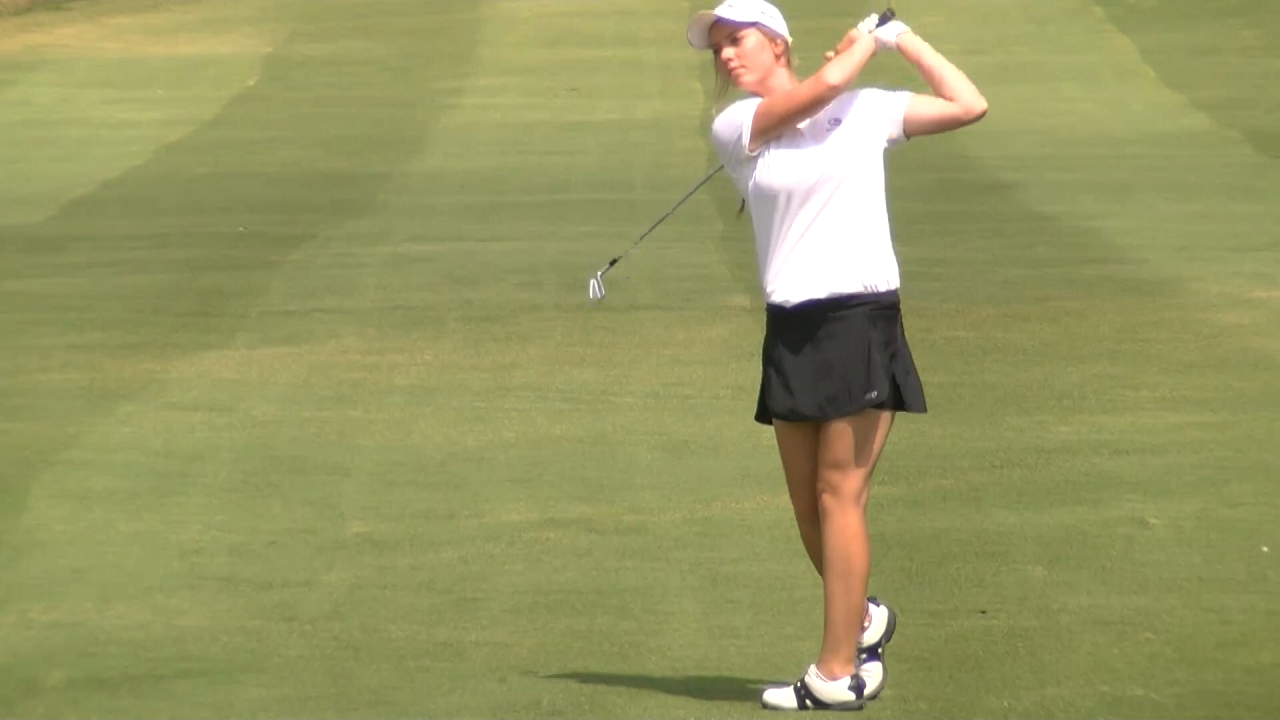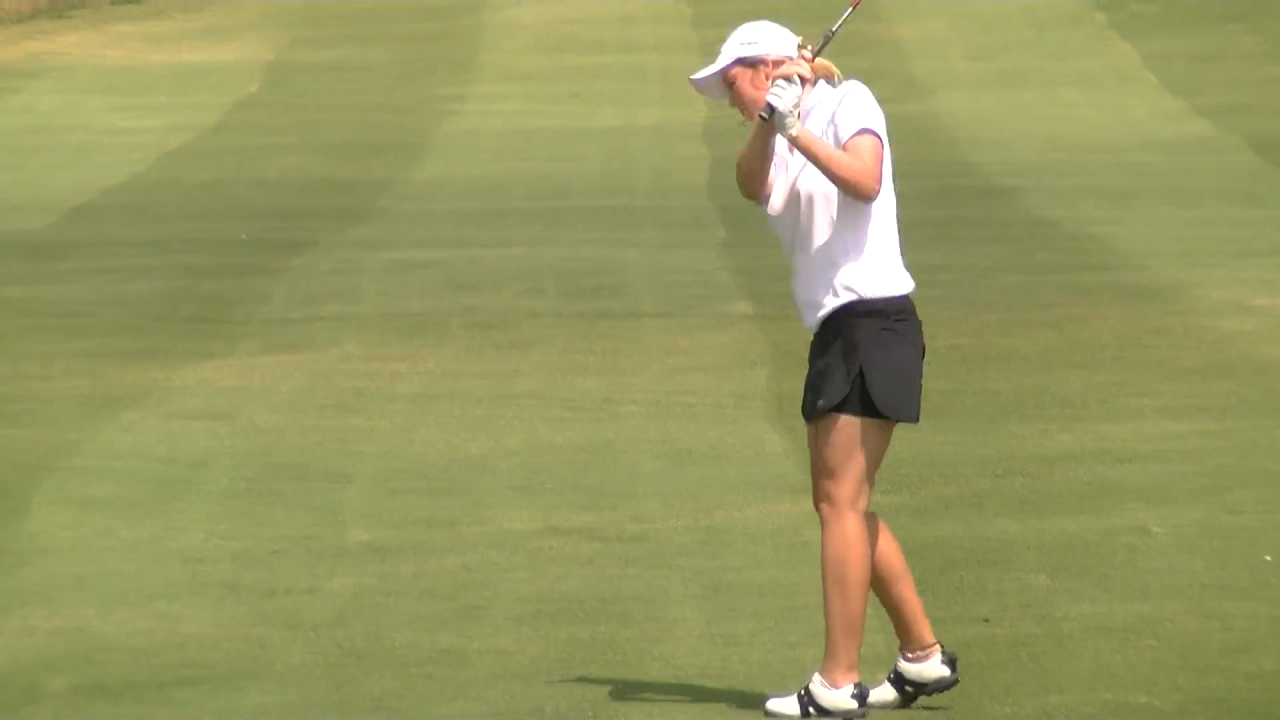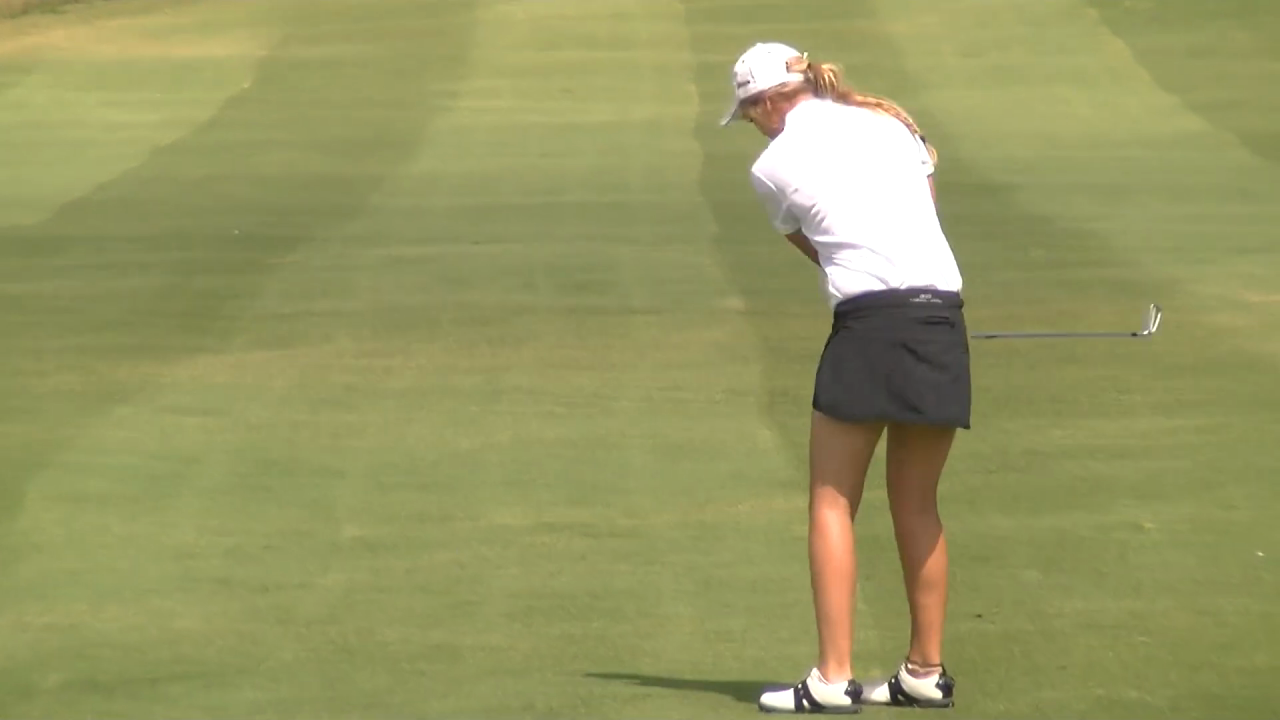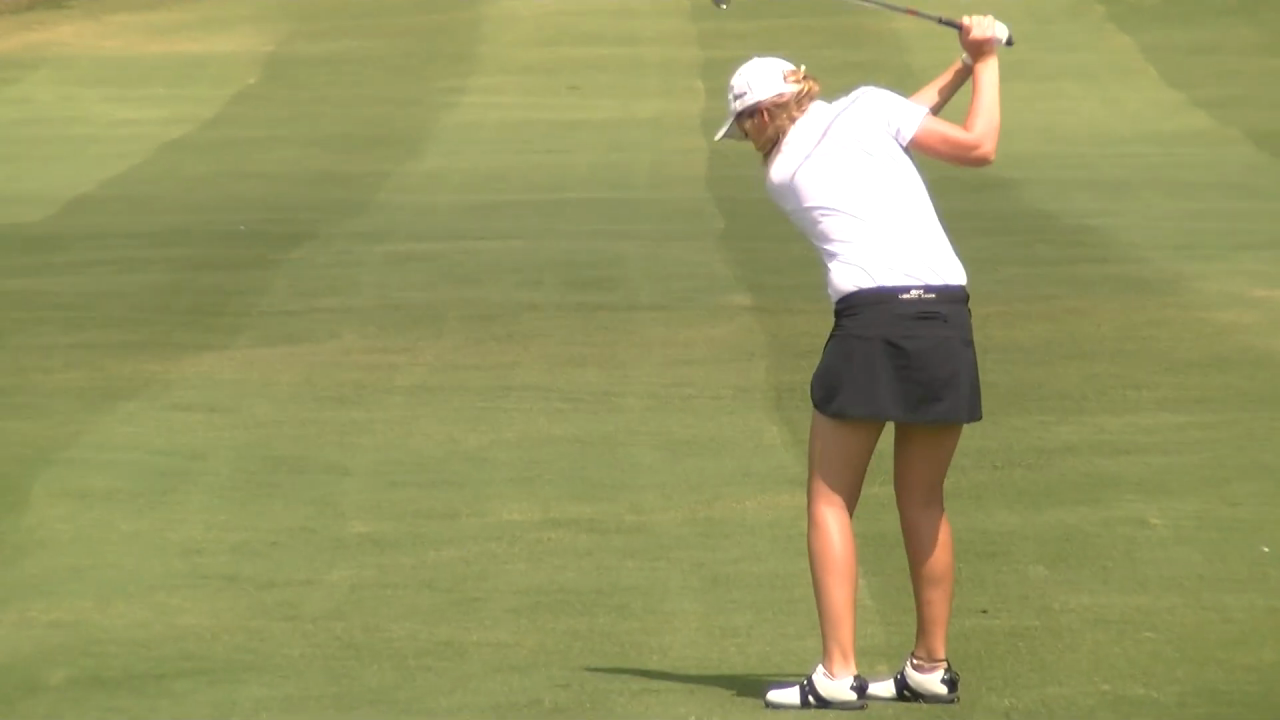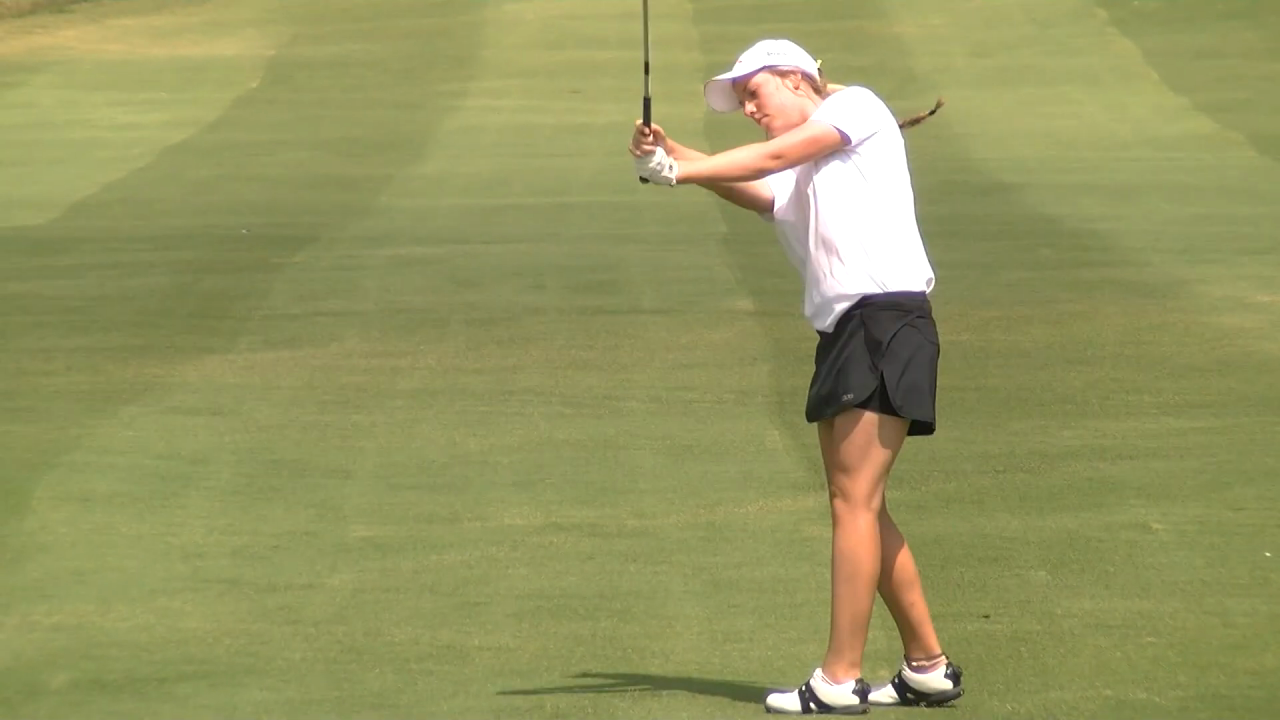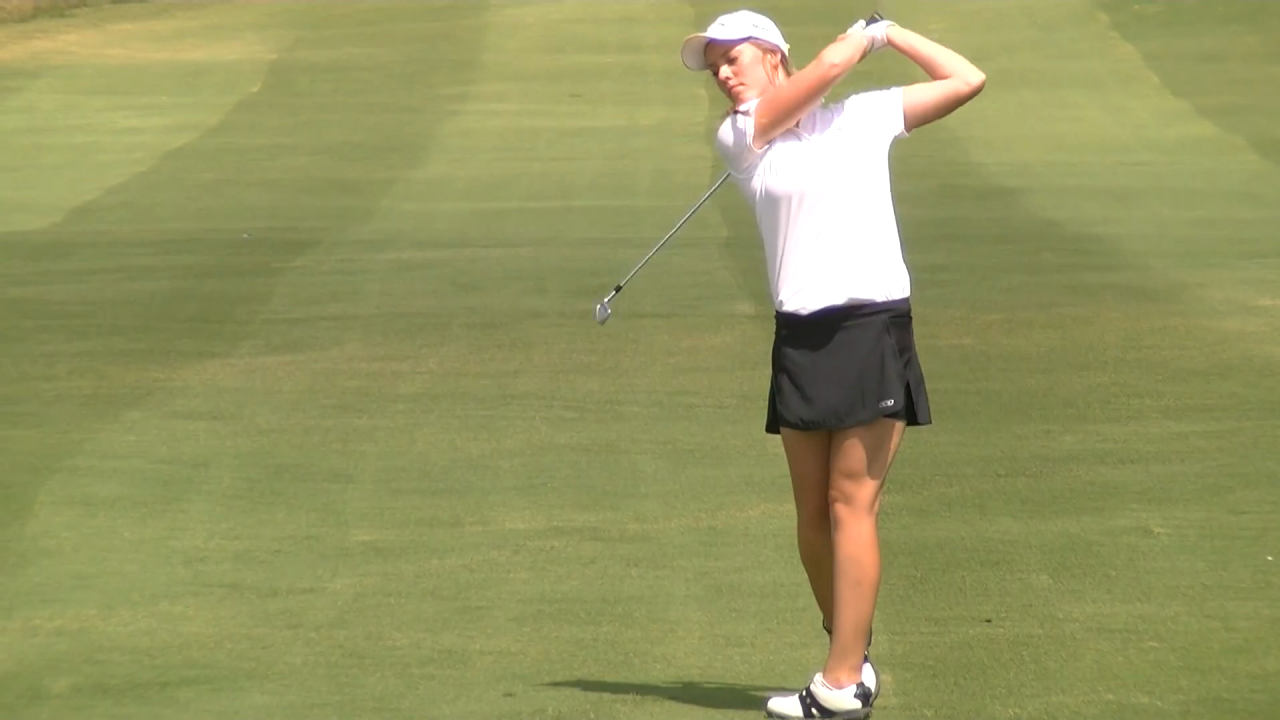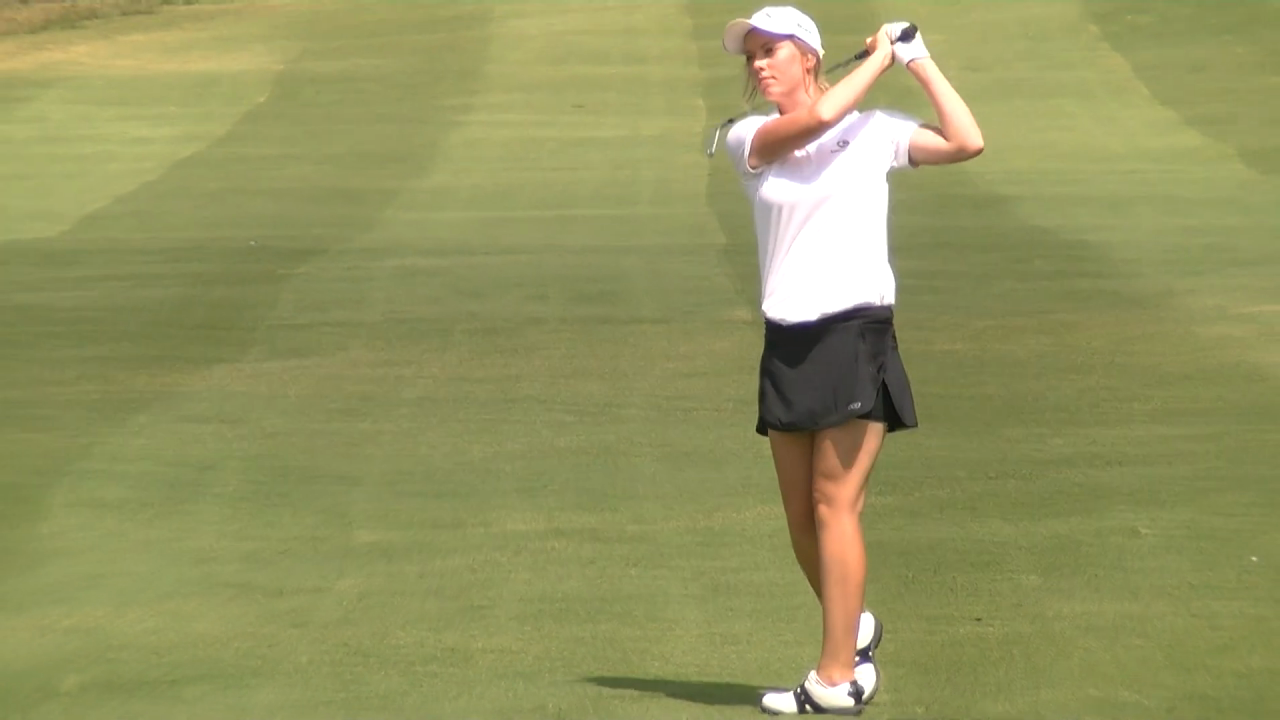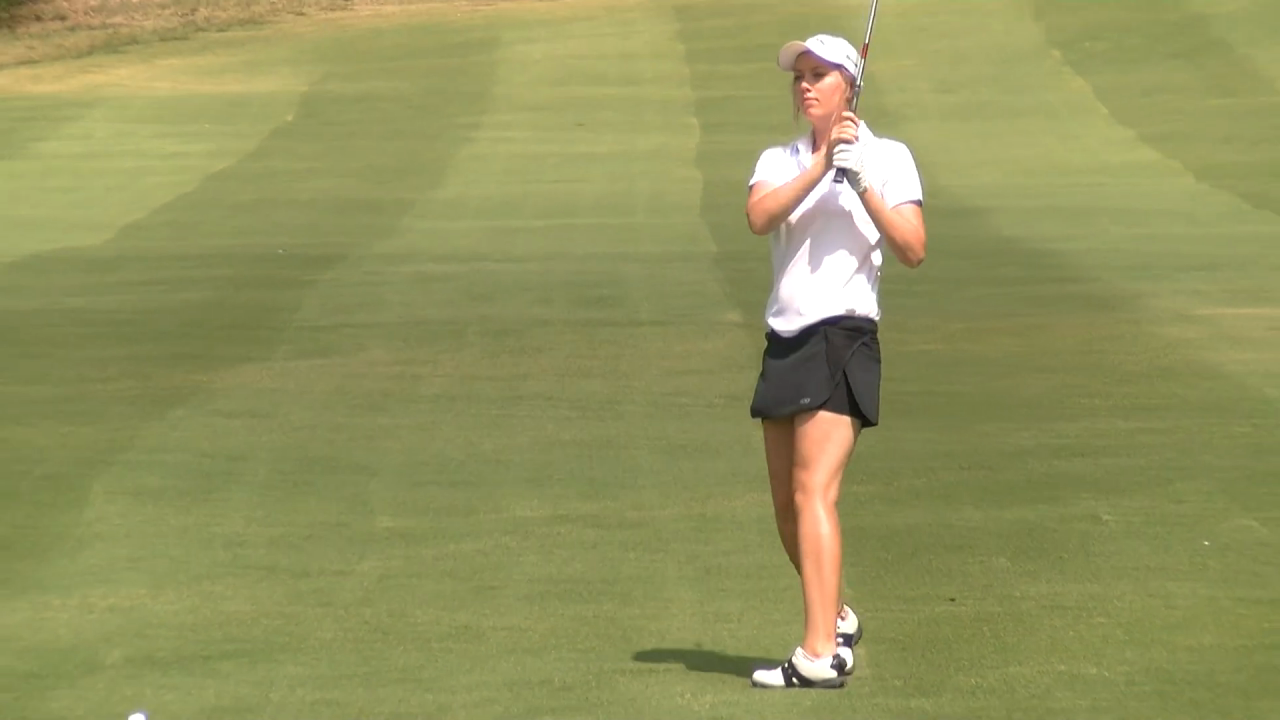
dt=0.5s
person 1, frame 1
left shoulder: (867, 108)
right shoulder: (733, 127)
left elbow: (970, 106)
right elbow: (822, 86)
left hip: (863, 320)
right hip: (791, 331)
left knee: (840, 497)
right knee: (808, 504)
left ankle: (836, 675)
right ankle: (859, 619)
person 1, frame 2
left shoulder: (846, 103)
right shoulder: (766, 146)
left elbow: (864, 183)
right elbow: (751, 186)
left wrist: (796, 128)
right wrist: (773, 118)
left hip: (874, 324)
right hip: (833, 334)
left knee: (841, 503)
right knee: (842, 506)
right ankle: (924, 654)
person 1, frame 3
left shoulder: (769, 170)
right shoulder: (888, 121)
left hip: (870, 324)
right hip: (943, 318)
left knee: (832, 503)
right knee: (916, 505)
person 1, frame 4
left shoulder: (780, 175)
right shoulder: (864, 104)
left elbow: (899, 122)
right elbow: (978, 146)
left wrist: (958, 68)
right wrist: (982, 60)
left hip: (871, 324)
right hip: (944, 320)
left knee: (830, 500)
right knee: (922, 501)
left ankle: (838, 674)
right ankle: (931, 666)
person 1, frame 5
left shoulder: (859, 108)
right shoulder: (791, 180)
left elbow: (792, 146)
right elbow: (753, 191)
left wrist: (685, 167)
right wrist: (675, 161)
left hip: (887, 328)
right hip: (845, 335)
left knee: (852, 504)
right knee: (859, 509)
right ankle: (929, 665)
person 1, frame 6
left shoulder: (866, 116)
right shoulder: (738, 137)
left elbow: (968, 79)
right elbow: (832, 63)
left wrist: (888, 30)
right wrist: (867, 32)
left hip: (875, 329)
right hip: (801, 339)
left knee: (852, 506)
right knee: (812, 514)
right ankle: (848, 643)
person 1, frame 7
left shoulder: (877, 131)
right shoulder: (749, 139)
left elbow: (968, 144)
right elbow: (815, 120)
left wrist: (919, 58)
right wrist: (876, 58)
left hip: (856, 334)
right hip: (785, 343)
left knee: (835, 507)
right knee: (801, 515)
right ankle: (852, 631)
person 1, frame 8
left shoulder: (887, 157)
right shoulder: (777, 161)
left elbow: (913, 251)
right elbow: (759, 218)
left wrist: (858, 174)
right wrist: (825, 159)
left hip: (840, 339)
right hip: (784, 341)
left knee: (812, 494)
right knee: (787, 502)
left ankle: (819, 653)
right ankle: (838, 616)
